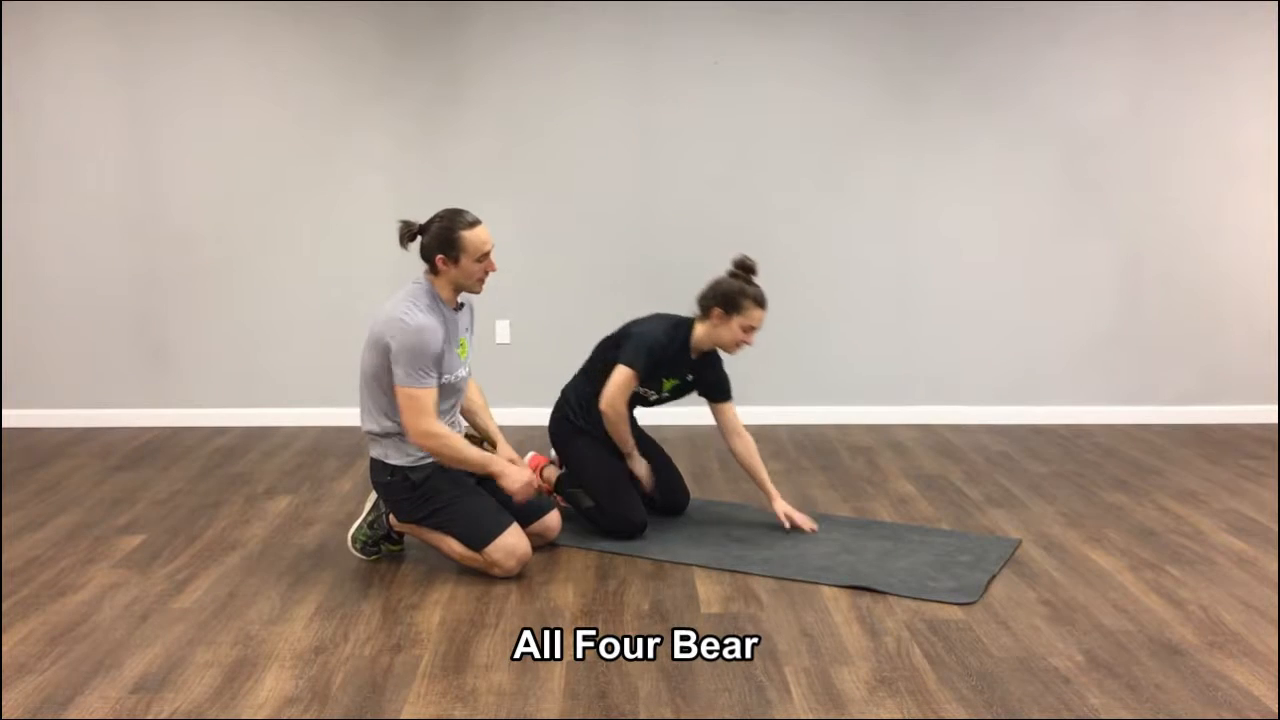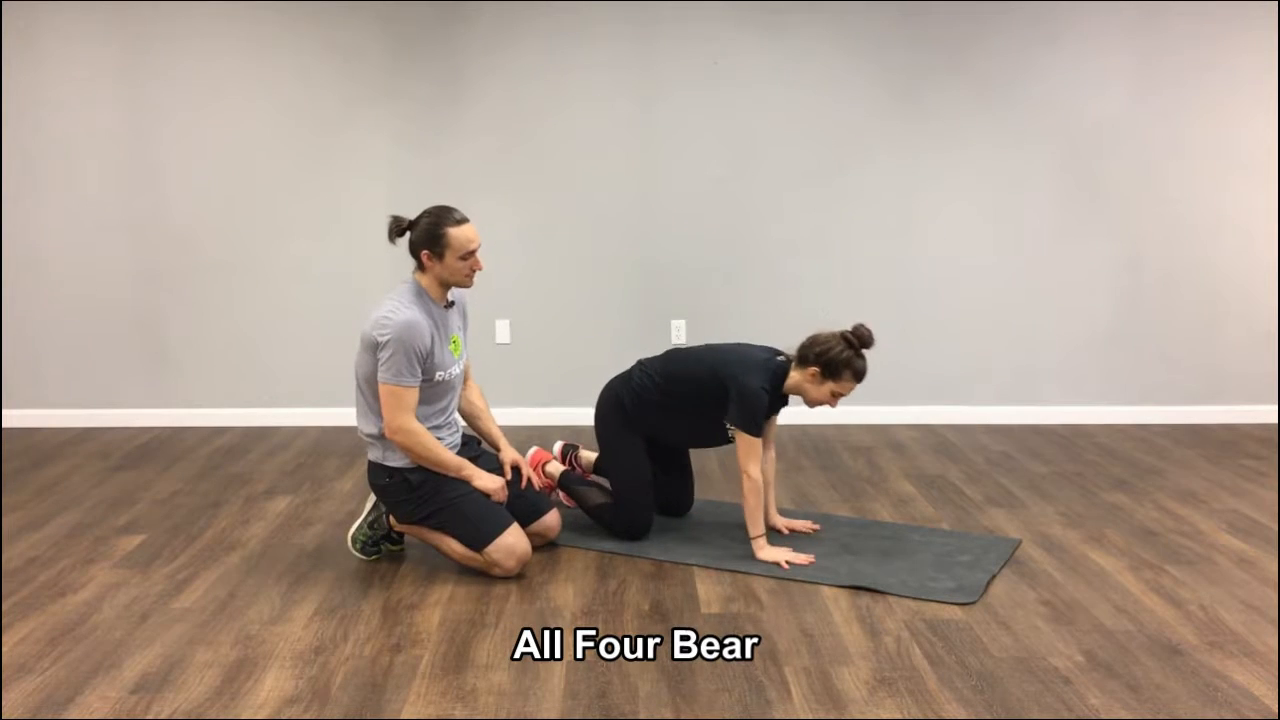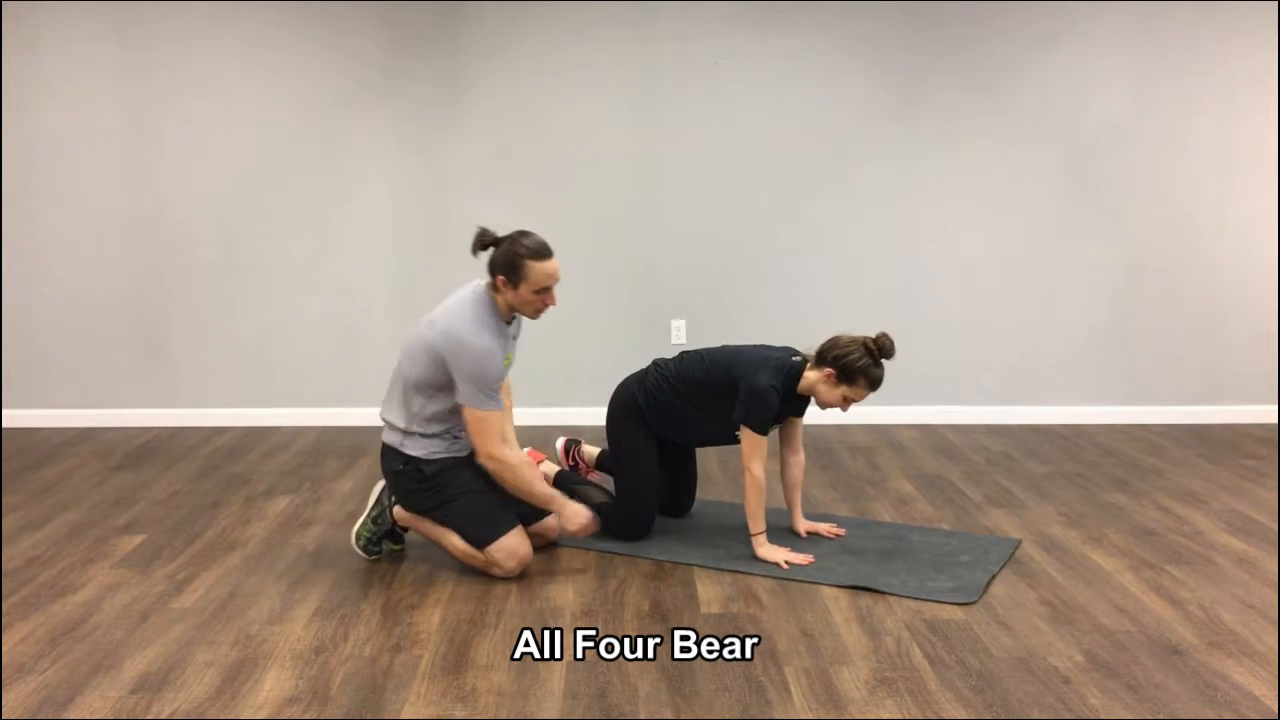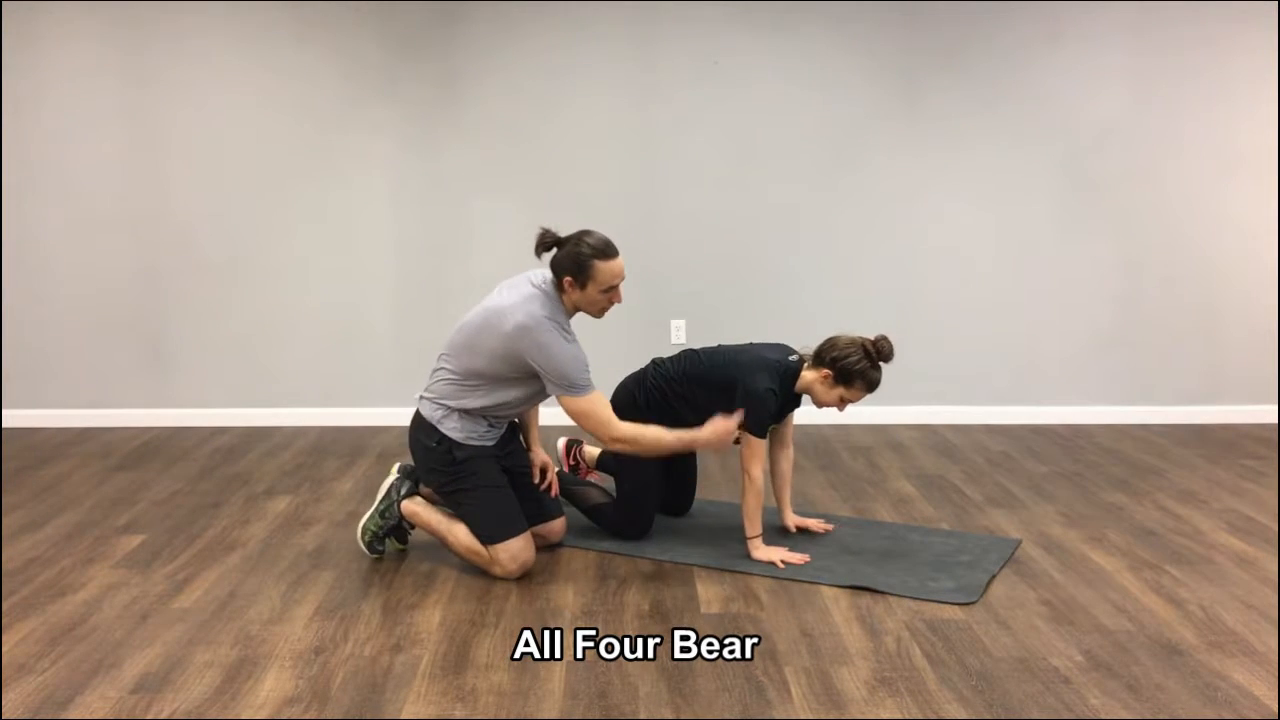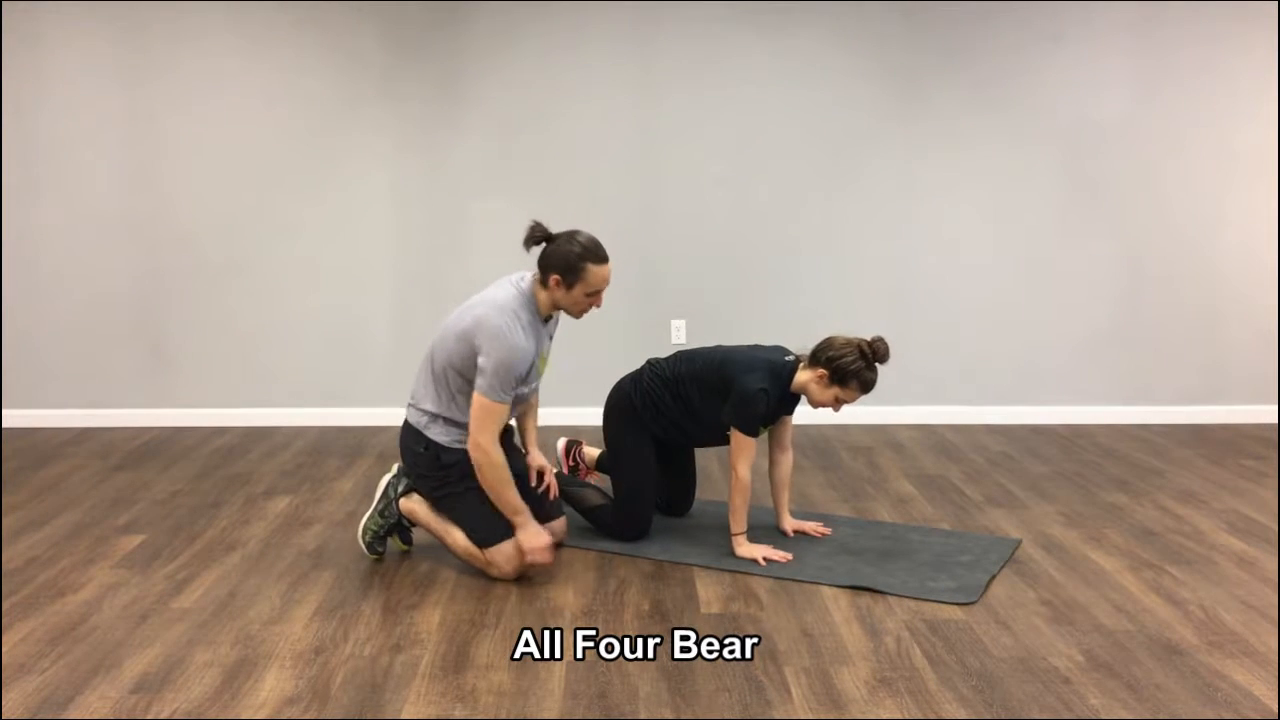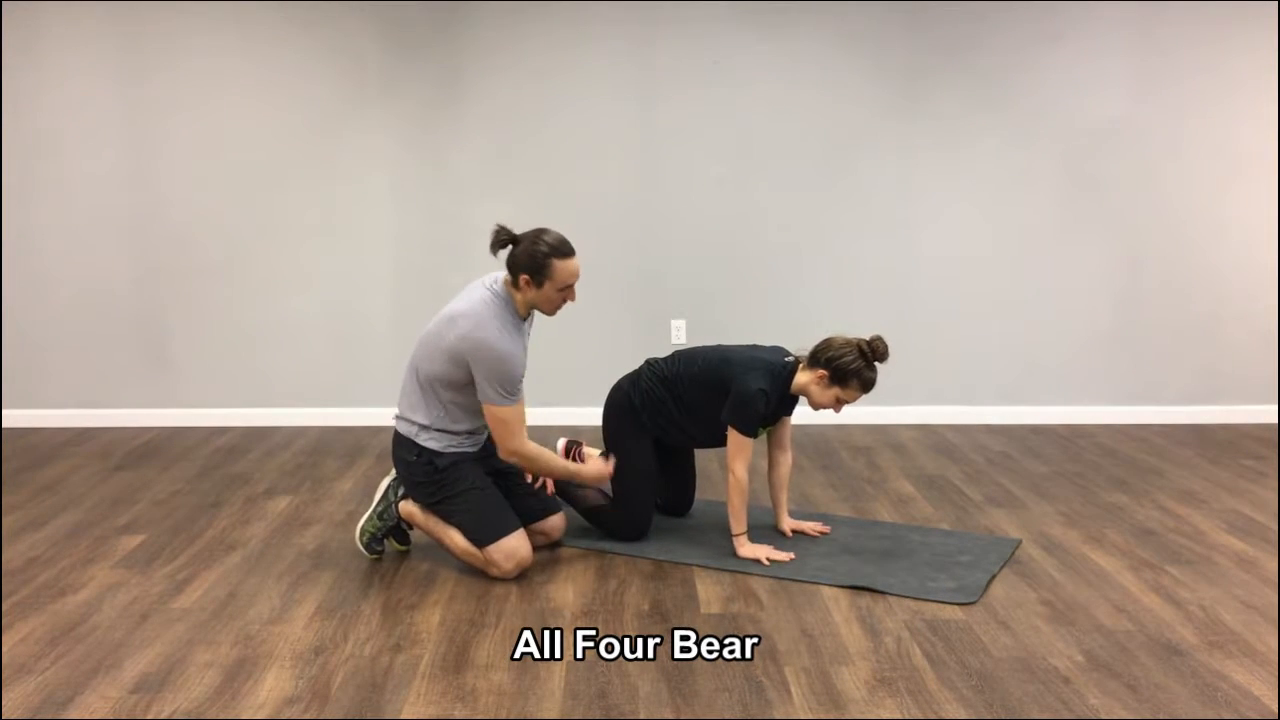
dt=0.7s
person 1, frame 1
left shoulder: (460, 303)
right shoulder: (415, 324)
right elbow: (423, 432)
left wrist: (499, 442)
right wrist: (497, 468)
left hip: (450, 448)
right hip: (410, 466)
left knee: (547, 526)
right knee: (510, 555)
left ankle: (414, 514)
right ankle: (396, 520)
person 1, frame 2
left shoulder: (454, 300)
right shoulder: (404, 323)
right elbow: (400, 429)
left wrist: (502, 446)
right wrist: (472, 475)
left hip: (453, 446)
right hip: (408, 469)
left knee: (547, 525)
right knee: (510, 555)
left ankle: (420, 514)
right ankle: (396, 519)
person 1, frame 3
left shoulder: (500, 305)
right shoulder: (476, 339)
right elbow: (492, 455)
left wrist: (514, 450)
right wrist: (561, 504)
left hip: (461, 442)
right hip: (423, 456)
left knee: (547, 529)
right knee: (512, 558)
left ankle: (431, 508)
right ankle: (398, 513)
person 1, frame 4
left shoulder: (539, 285)
right shoulder: (547, 334)
right elbow: (614, 435)
left wrist: (533, 446)
right wrist: (701, 438)
left hip: (492, 428)
right hip: (450, 438)
left knee: (551, 530)
right knee: (514, 560)
left ankle: (429, 486)
right ankle: (406, 505)
person 1, frame 5
left shoulder: (536, 295)
right shoulder: (509, 334)
right elbow: (482, 448)
left wrist: (532, 449)
right wrist: (523, 524)
left hip: (484, 430)
right hip: (441, 444)
left knee: (553, 529)
right knee: (510, 560)
left ankle: (433, 492)
right ankle: (406, 504)
person 1, frame 6
left shoulder: (501, 288)
right shoulder: (495, 339)
right elbow: (513, 449)
left wrist: (529, 456)
right wrist: (581, 473)
left hip: (475, 438)
right hip: (433, 451)
left knee: (550, 528)
right knee: (512, 559)
left ankle: (436, 502)
right ankle: (405, 507)
person 2, frame 1
left shoulder: (708, 364)
right shoulder: (657, 337)
left elbow: (735, 434)
right elbow: (609, 404)
left wrist: (775, 499)
right wrist: (632, 457)
left hip: (616, 426)
right hip: (577, 425)
left knee: (673, 503)
right knee: (627, 522)
left ankle: (579, 463)
right ankle: (551, 475)
person 2, frame 2
left shoulder: (779, 374)
right shoulder: (753, 384)
left elbow: (766, 450)
right elbow: (750, 471)
left wrist: (772, 515)
right wrist: (760, 545)
left hip: (656, 416)
right hip: (623, 411)
left knee: (677, 505)
right knee: (634, 524)
left ankle: (579, 459)
right ankle: (550, 468)
person 2, frame 3
left shoulder: (797, 377)
right shoulder: (765, 384)
left elbow: (793, 453)
right elbow: (754, 469)
left wrist: (797, 519)
right wrist: (760, 543)
left hip: (668, 417)
right hip: (637, 409)
left knee: (676, 506)
right knee: (633, 526)
left ankle: (581, 453)
right ankle: (548, 472)
person 2, frame 4
left shoulder: (793, 372)
right shoulder: (763, 386)
left elbow: (782, 447)
right elbow: (753, 471)
left wrist: (787, 512)
right wrist: (756, 544)
left hip: (668, 413)
right hip: (637, 408)
left knee: (677, 505)
right knee: (632, 525)
left ankle: (581, 455)
person 2, frame 5
left shoulder: (789, 376)
right shoulder: (756, 386)
left elbow: (781, 451)
right elbow: (740, 470)
left wrist: (784, 517)
right wrist: (740, 542)
left hip: (666, 416)
right hip: (633, 409)
left knee: (677, 505)
right knee: (631, 526)
left ankle: (583, 456)
person 2, frame 6
left shoulder: (789, 376)
right shoulder: (756, 386)
left elbow: (781, 453)
right elbow: (737, 469)
left wrist: (783, 517)
right wrist: (742, 542)
left hip: (665, 416)
right hip: (633, 410)
left knee: (678, 505)
right knee: (631, 526)
left ankle: (584, 455)
